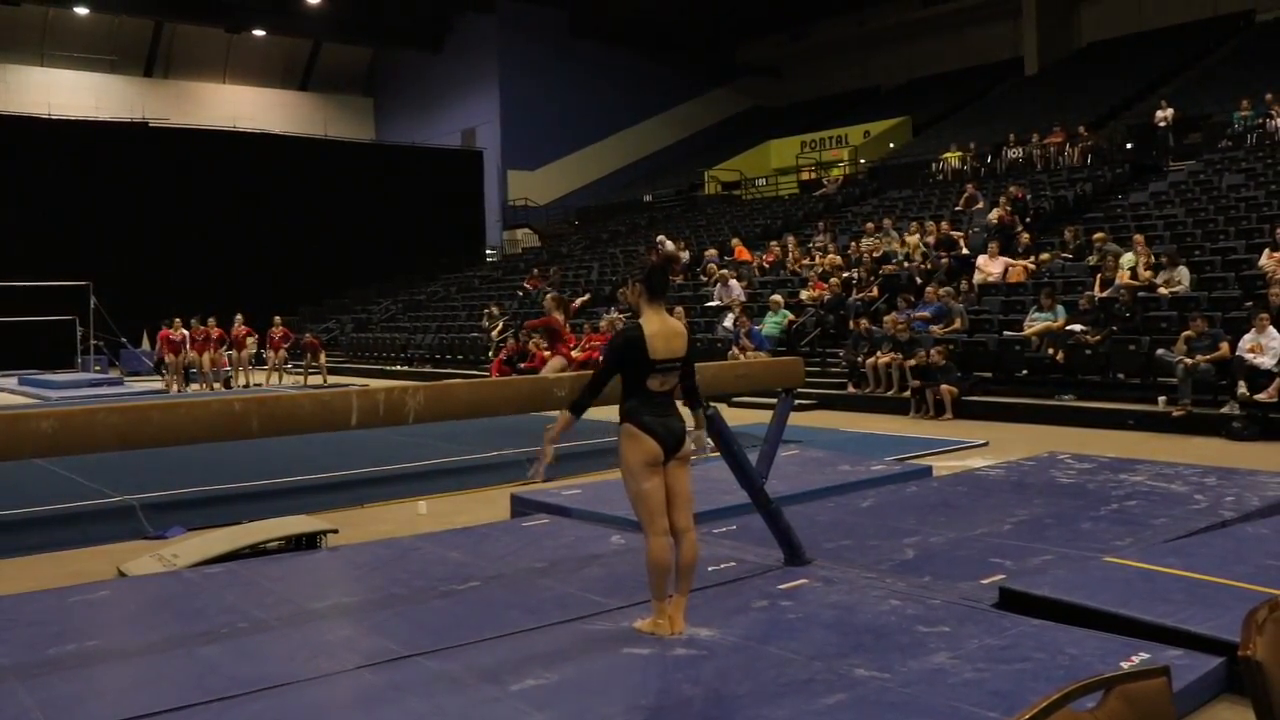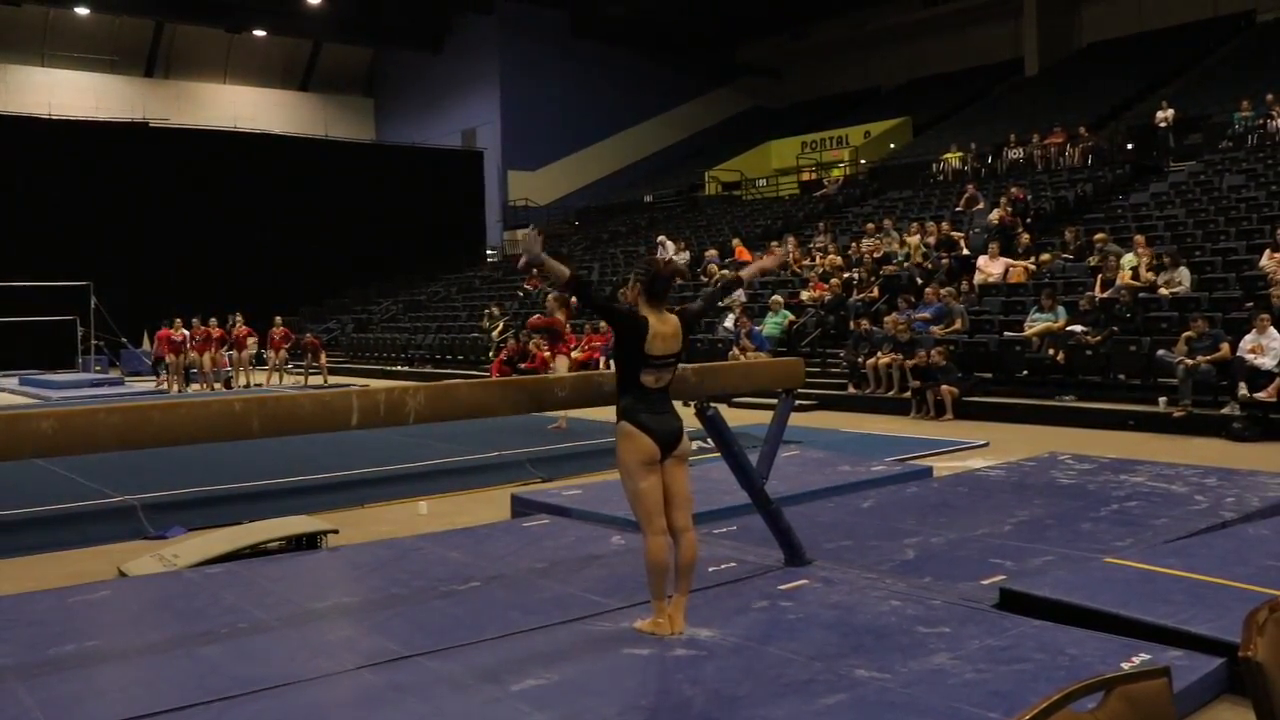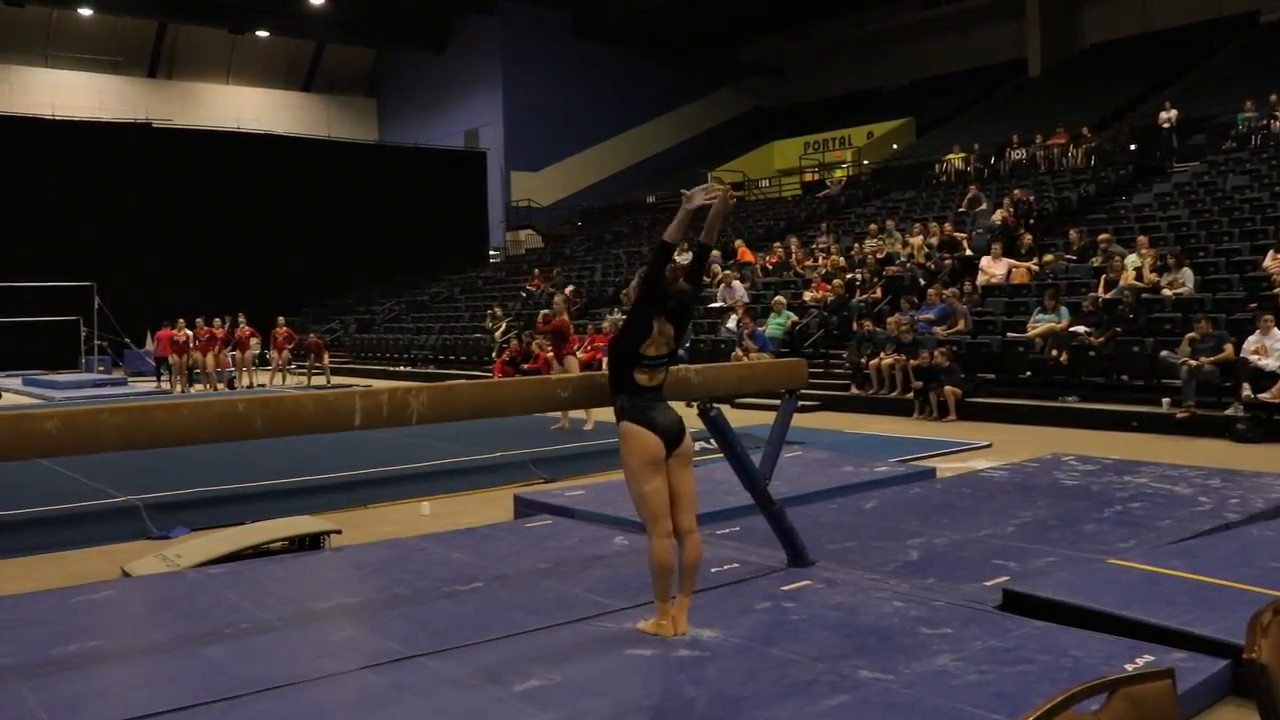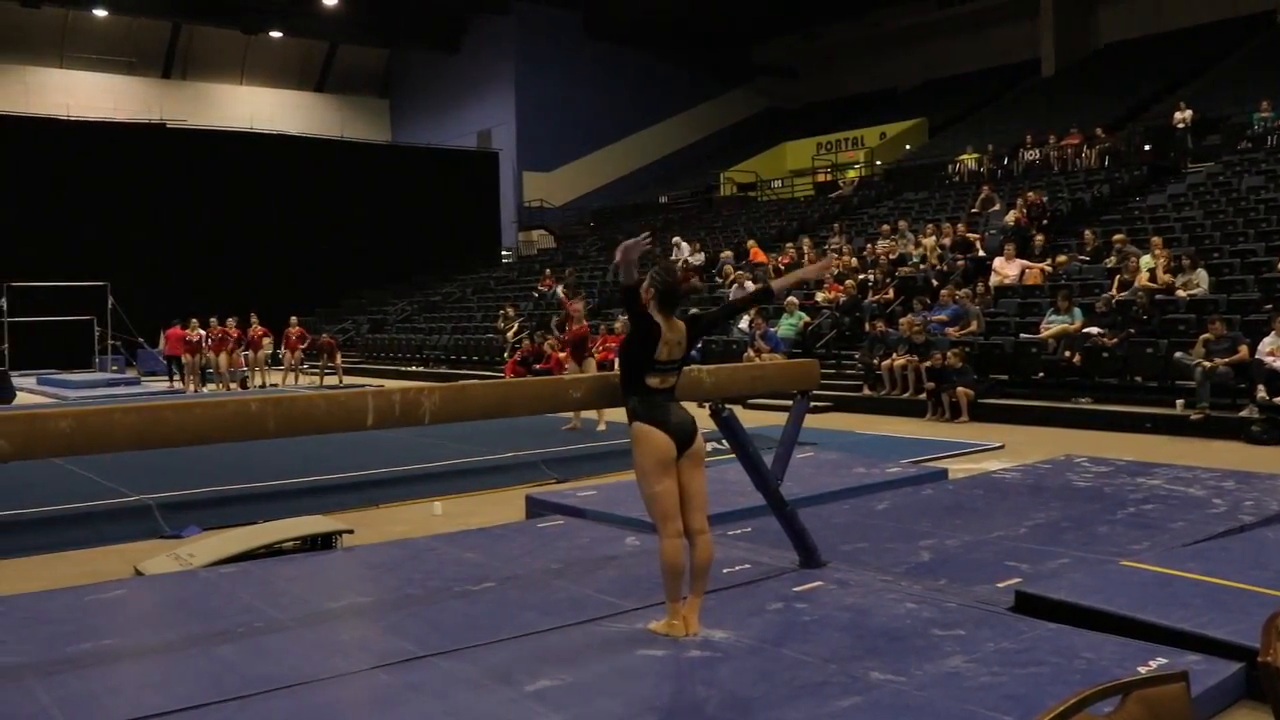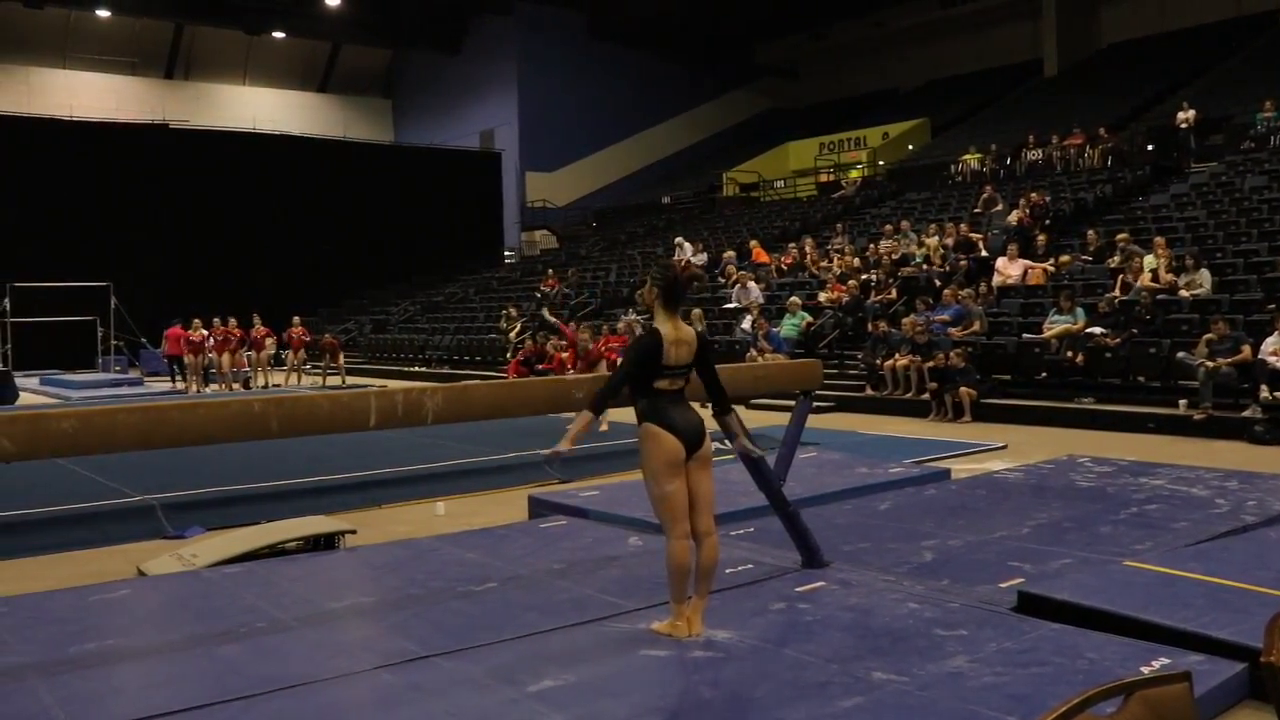
dt=0.2s
person 1, frame 1
left shoulder: (629, 337)
right shoulder: (684, 333)
left elbow: (590, 390)
left wrist: (551, 440)
right wrist: (700, 427)
left hip: (641, 434)
right hip: (677, 430)
left knee: (657, 530)
right knee: (684, 526)
left ankle: (661, 616)
right ankle: (678, 612)
person 1, frame 2
left shoulder: (634, 327)
right shoulder: (682, 324)
left elbow: (586, 294)
right elbow: (719, 292)
left wrist: (542, 260)
right wrist: (760, 267)
left hip: (639, 433)
right hip: (673, 427)
left knee: (656, 530)
right knee: (682, 525)
left ankle: (661, 616)
right ankle: (676, 612)
person 1, frame 3
left shoulder: (637, 327)
right shoulder: (673, 326)
left elbow: (654, 273)
right elbow: (695, 273)
left wrist: (682, 217)
right wrist: (716, 215)
left hip: (641, 431)
right hip: (674, 426)
left knee: (658, 528)
right knee: (686, 526)
left ankle: (664, 616)
right ankle: (679, 611)
person 1, frame 4
left shoulder: (646, 330)
right shoulder: (686, 329)
left elbow: (630, 296)
right elbow: (746, 302)
left wrist: (626, 264)
right wrist: (798, 276)
left hip: (653, 432)
right hip: (685, 429)
left knee: (670, 531)
right knee: (697, 528)
left ankle: (676, 618)
right ankle: (690, 612)
person 1, frame 5
left shoulder: (648, 341)
right shoulder: (697, 339)
left elbow: (612, 388)
right elbow: (717, 390)
left wrist: (572, 435)
right wrist: (738, 436)
left hip: (661, 434)
right hip: (695, 429)
left knee: (678, 532)
right knee: (705, 529)
left ankle: (679, 618)
right ankle: (697, 613)
